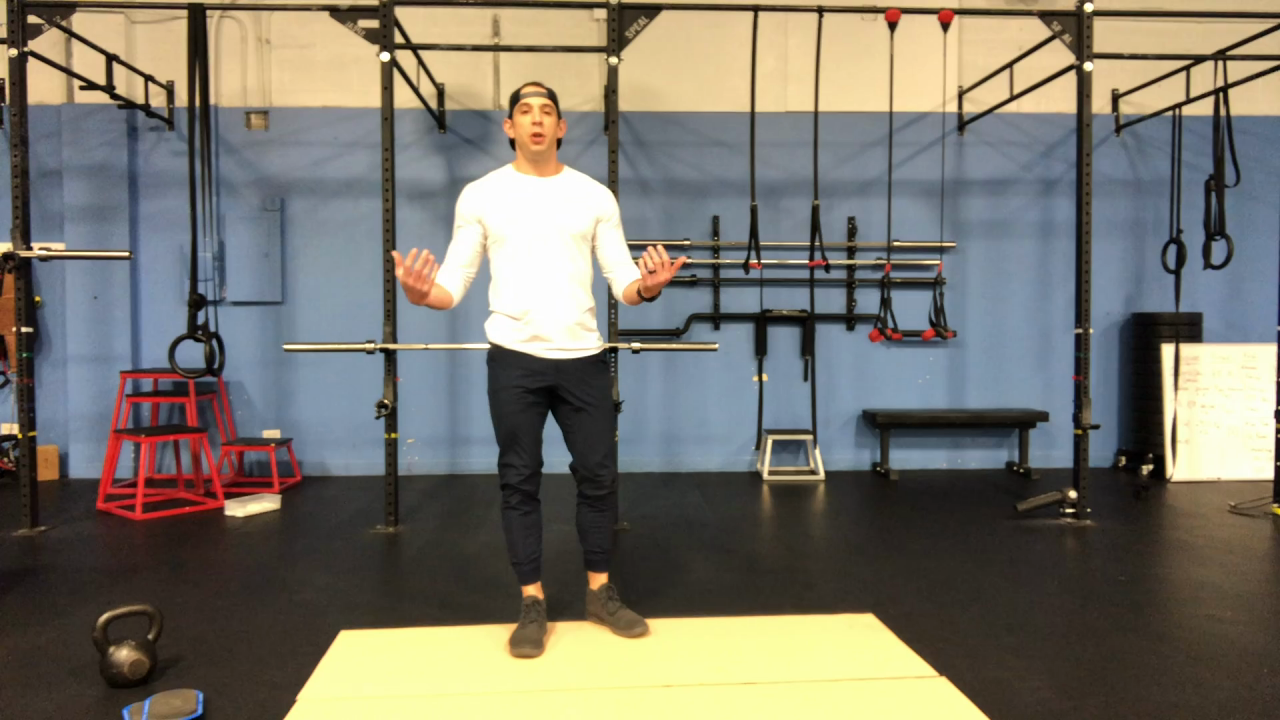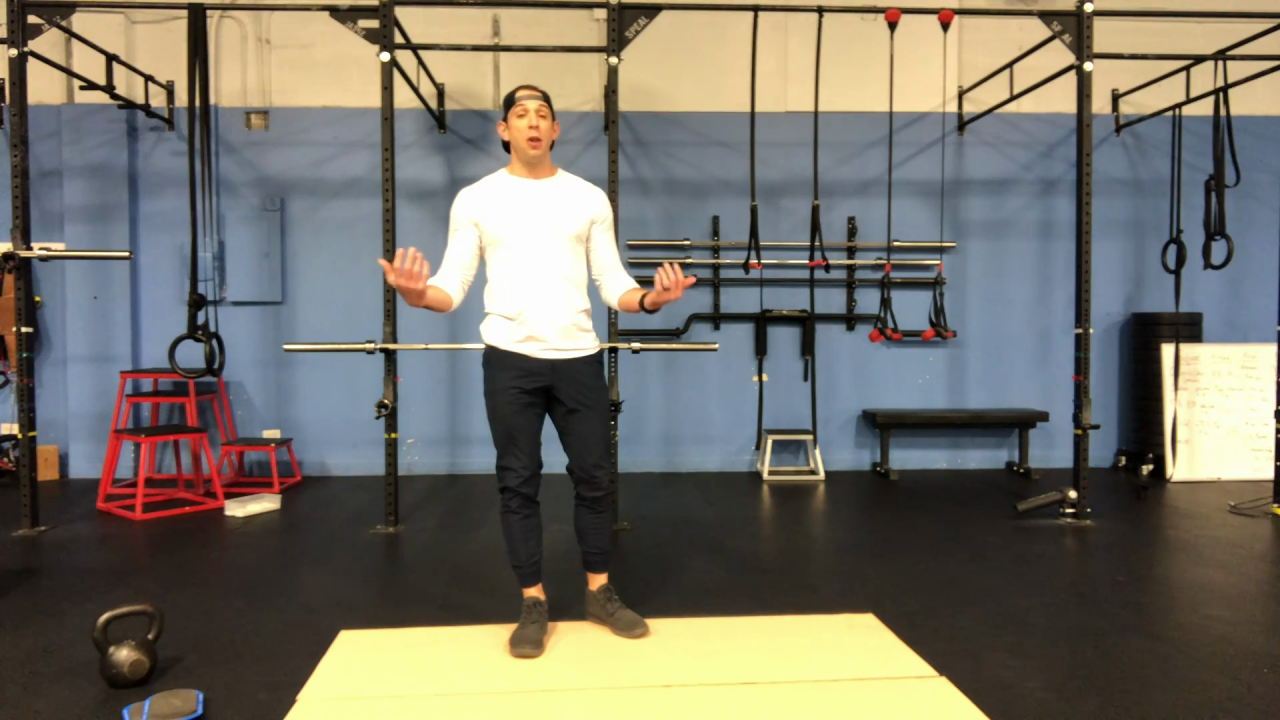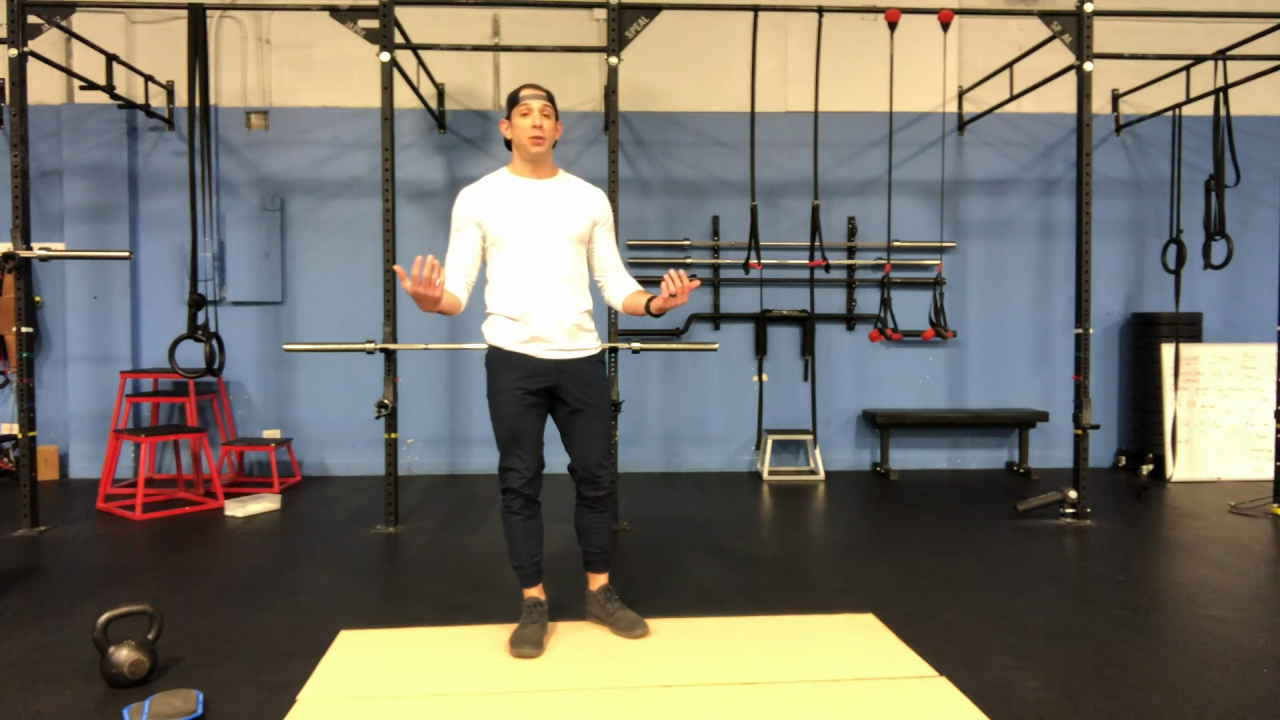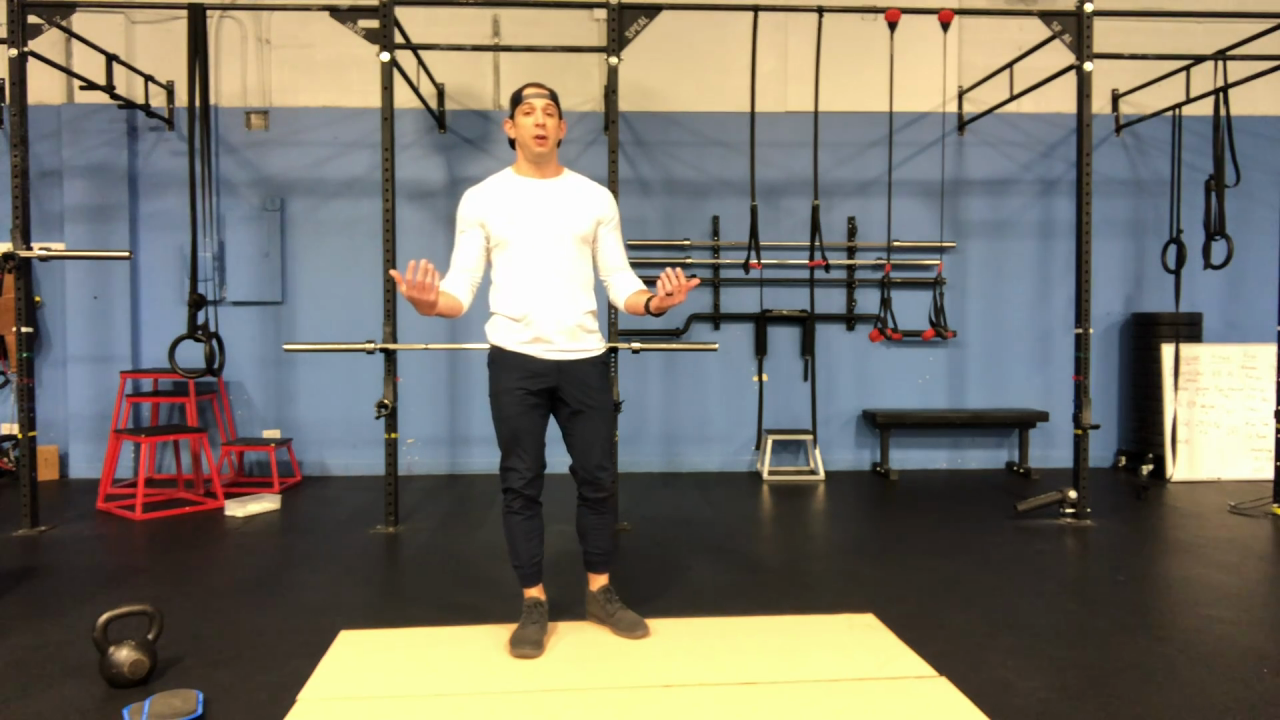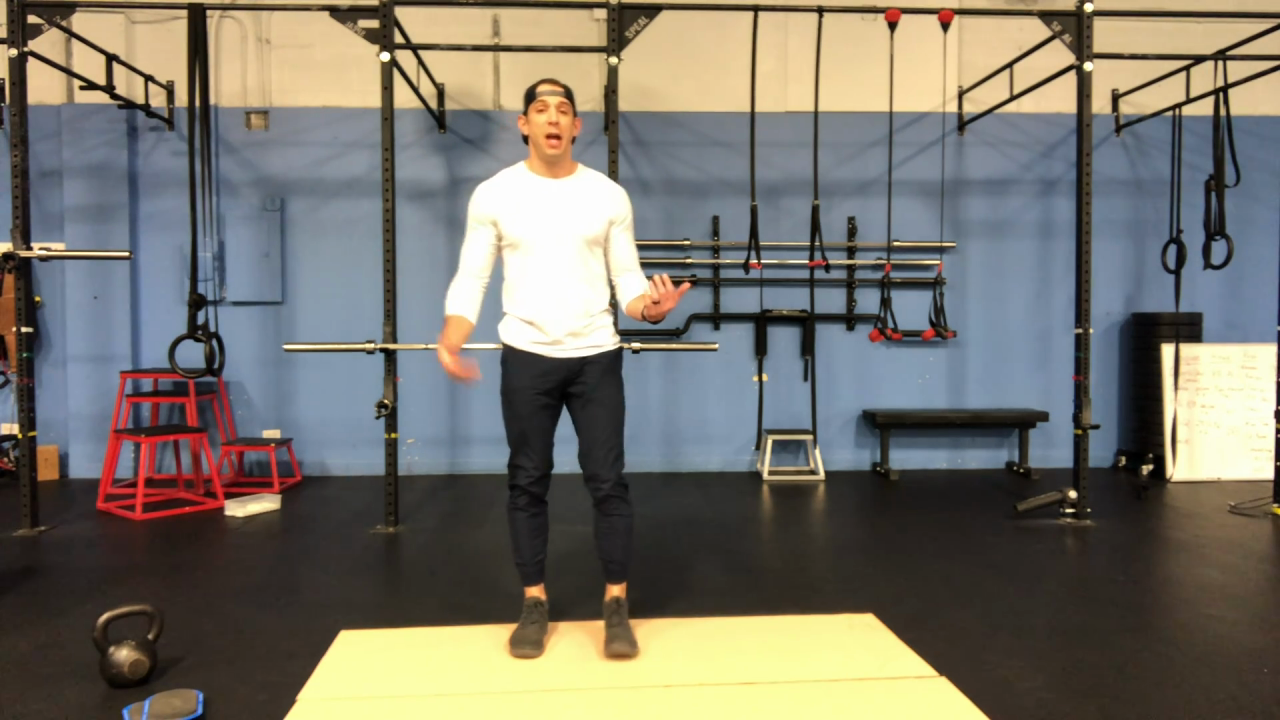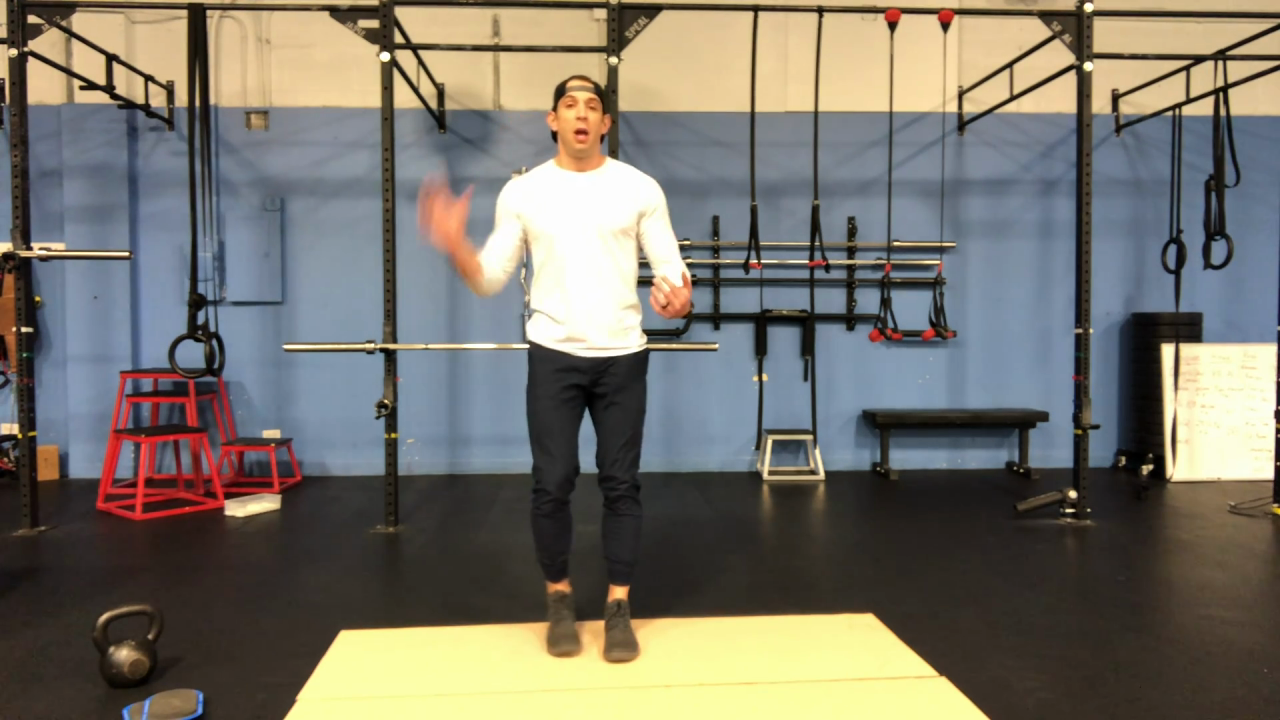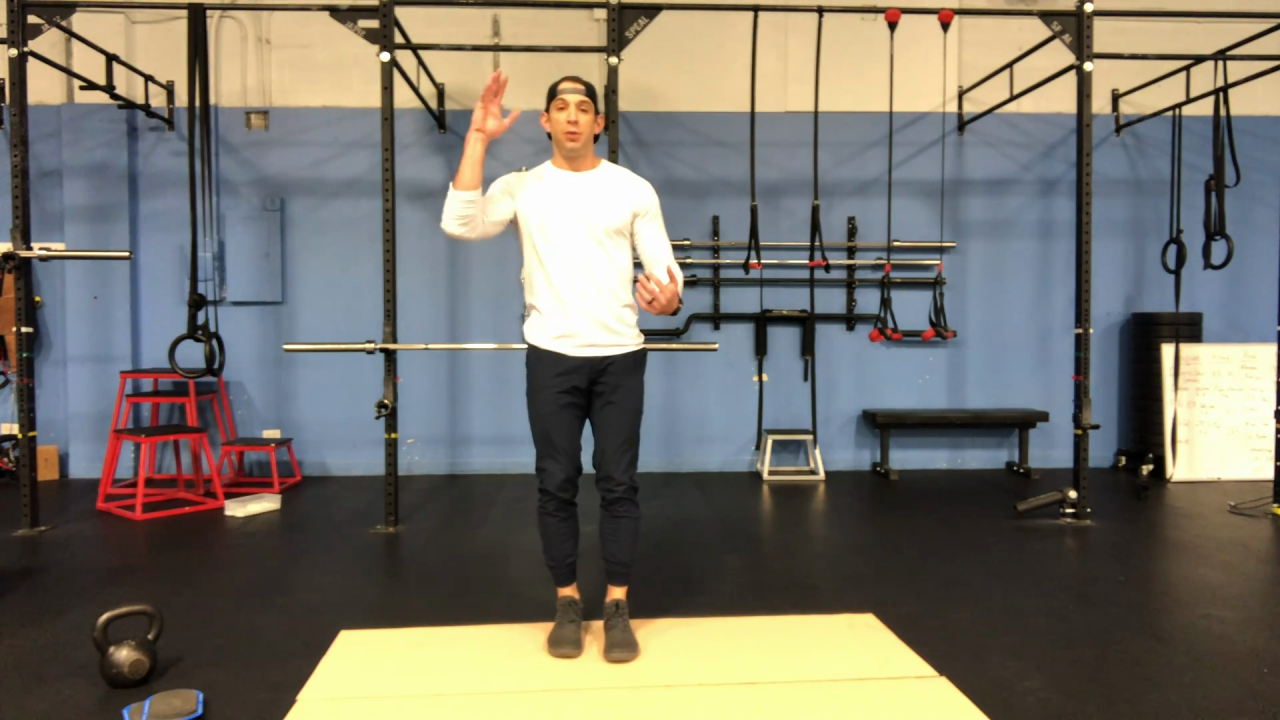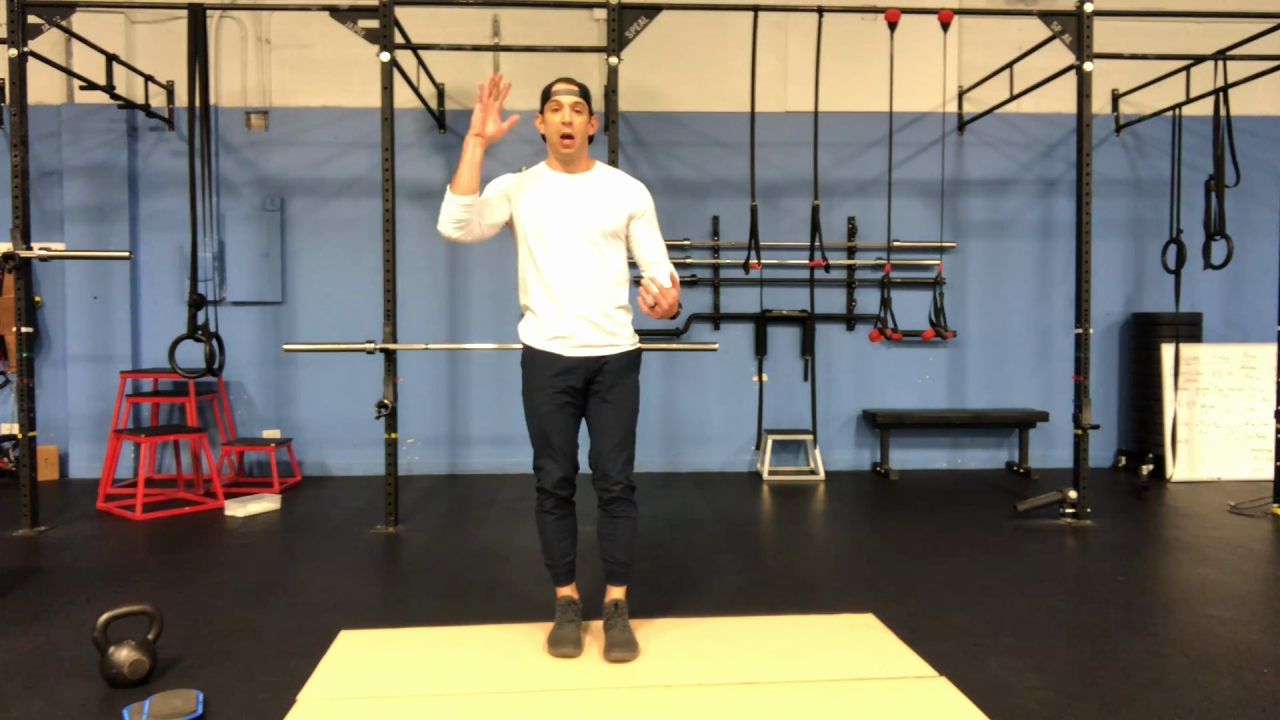
dt=0.4s
person 1, frame 1
left shoulder: (596, 196)
right shoulder: (481, 195)
left elbow: (620, 280)
right elbow: (456, 281)
left wrist: (649, 287)
right wrist: (422, 291)
left hip: (583, 356)
right hip: (515, 358)
left knee: (597, 476)
right knee: (520, 480)
left ankle: (600, 592)
right ankle: (533, 604)
person 1, frame 2
left shoulder: (589, 197)
right shoulder: (475, 198)
left elbow: (611, 281)
right elbow: (453, 286)
left wrist: (651, 298)
right wrist: (419, 293)
left hip: (578, 357)
right hip: (510, 359)
left knee: (594, 478)
right knee: (518, 483)
left ankle: (600, 593)
right ankle: (534, 604)
person 1, frame 3
left shoulder: (590, 198)
right shoulder: (477, 198)
left elbow: (612, 281)
right elbow: (459, 288)
left wrist: (654, 303)
right wrist: (433, 299)
left hip: (581, 358)
right hip: (513, 359)
left knee: (595, 478)
right knee: (519, 483)
left ankle: (600, 593)
right ankle: (533, 604)
person 1, frame 4
left shoulder: (595, 197)
right shoulder: (481, 199)
left elbow: (618, 280)
right elbow: (462, 285)
left wrist: (654, 303)
right wrist: (431, 303)
left hip: (584, 359)
right hip: (516, 360)
left knee: (597, 480)
right knee: (522, 484)
left ankle: (600, 593)
right ankle: (534, 604)
person 1, frame 5
left shoulder: (608, 195)
right shoulder: (493, 194)
left elbow: (626, 279)
right elbow: (471, 279)
left wrist: (653, 308)
right wrist: (451, 340)
left hip: (596, 357)
right hip: (526, 358)
left knee: (606, 480)
right knee: (527, 482)
left ankle: (615, 605)
right ankle: (534, 603)
person 1, frame 6
left shoulder: (640, 188)
right shoulder: (524, 190)
left elbow: (669, 265)
right elbow: (491, 276)
left wrist: (680, 297)
right wrist: (459, 249)
left hip: (622, 357)
right hip: (554, 356)
left knee: (620, 483)
right knee: (551, 482)
left ankle: (617, 608)
right ankle: (559, 596)
person 1, frame 7
left shoulder: (634, 189)
right shoulder: (521, 187)
left elbow: (663, 265)
right elbow: (460, 223)
left wrist: (670, 297)
right wrist: (478, 137)
left hip: (620, 357)
right hip: (552, 358)
left knee: (618, 483)
right knee: (556, 484)
left ankle: (617, 608)
right ankle: (567, 605)
person 1, frame 8
left shoulder: (628, 190)
right shoulder: (516, 188)
left elbow: (657, 267)
right elbow: (456, 226)
left wrist: (669, 300)
right wrist: (476, 141)
left hip: (614, 357)
right hip: (547, 358)
left knee: (615, 483)
right knee: (554, 483)
left ankle: (616, 607)
right ankle: (566, 604)
